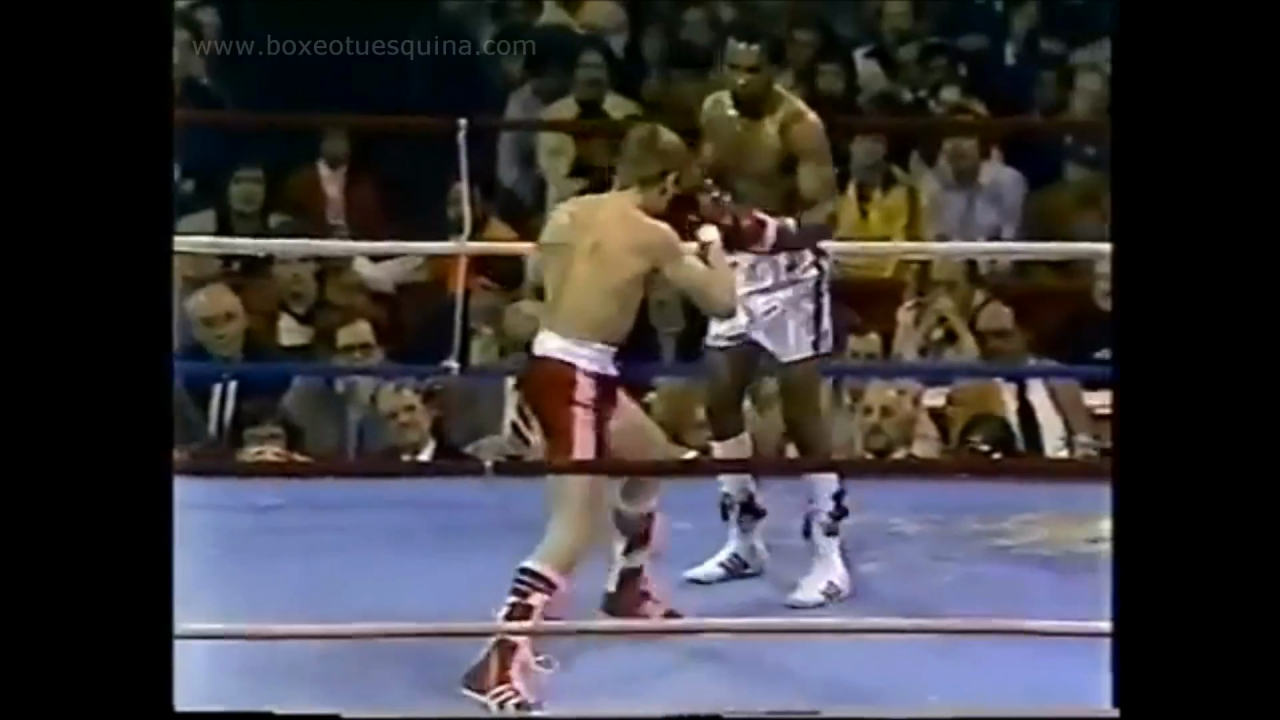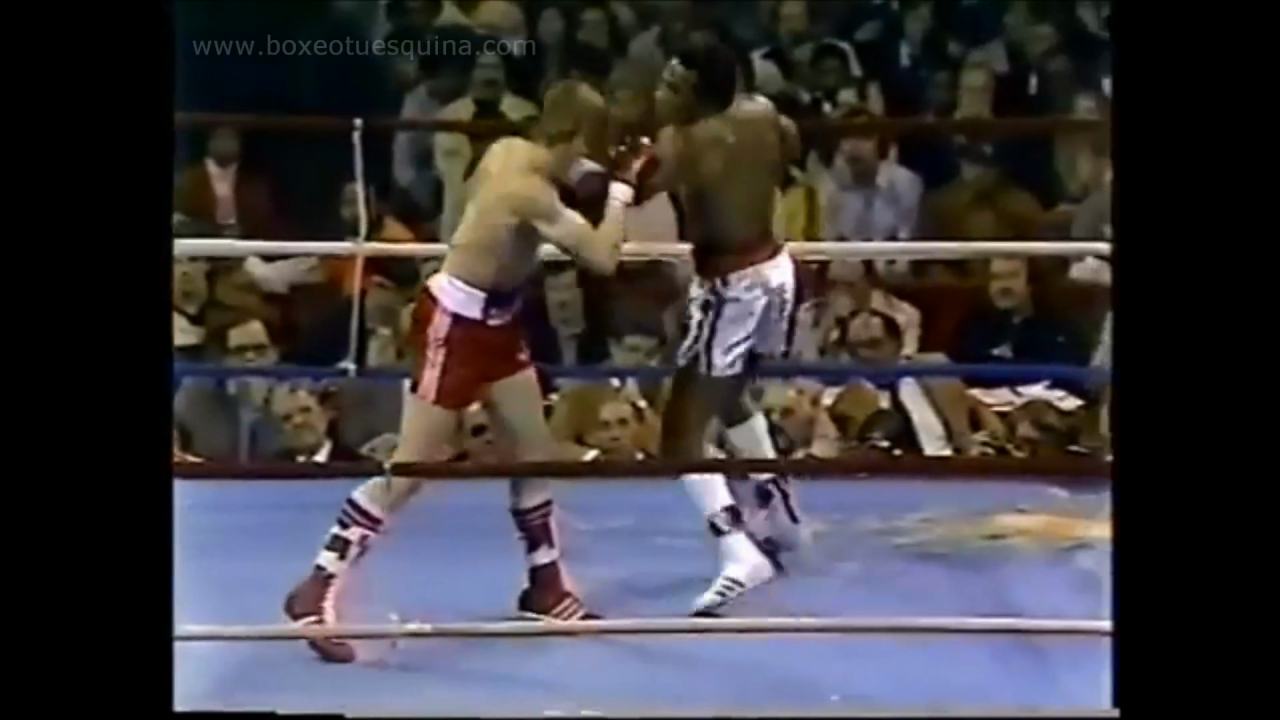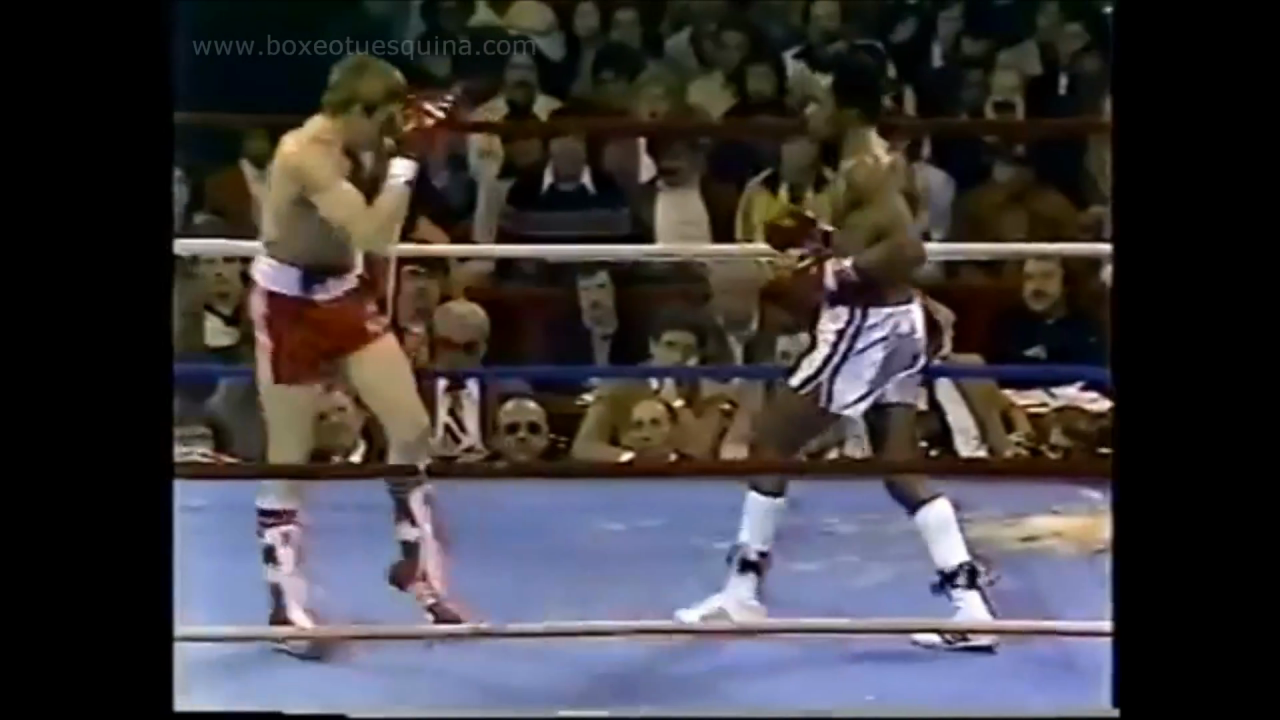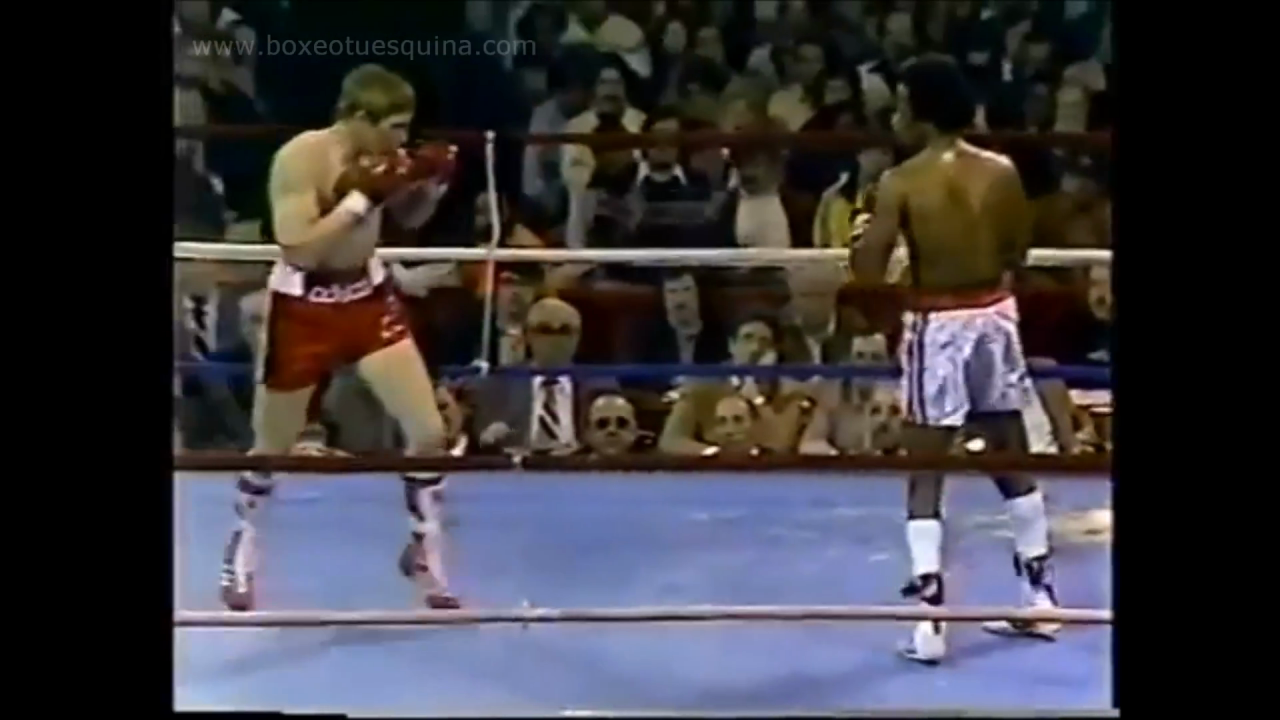
dt=0.5s
person 1, frame 1
left shoulder: (802, 125)
right shoulder: (715, 111)
left elbow: (822, 216)
right elbow: (701, 181)
left hip: (793, 273)
right hip: (740, 267)
left knee: (804, 419)
right knee: (720, 404)
left ankle: (830, 562)
right ankle: (743, 543)
person 1, frame 2
left shoulder: (687, 141)
right shoulder: (761, 113)
left elbow: (634, 189)
right elbow: (790, 147)
left hip: (734, 288)
right hip: (771, 272)
left knee: (681, 433)
right knee: (728, 399)
left ankle: (741, 556)
right ankle: (779, 511)
person 1, frame 3
left shoulder: (863, 168)
right shoulder: (875, 160)
left elbow: (908, 251)
left wrist: (835, 272)
right wrist: (822, 236)
left hip: (862, 322)
right hip: (899, 318)
left knee: (768, 448)
right knee: (906, 470)
left ankle: (742, 593)
right ankle: (970, 604)
person 1, frame 4
left shoulder: (901, 182)
right shoulder: (1002, 171)
left elbow: (867, 267)
right elbow: (1015, 255)
left wrist: (869, 231)
left hip: (938, 327)
right hip: (996, 317)
left knee: (925, 475)
right knee: (1011, 462)
left ankle: (930, 618)
right ankle: (1040, 597)
person 2, frame 1
left shoulder: (568, 215)
right shoulder: (652, 235)
left elbow: (542, 277)
right elbow: (722, 300)
right wrist: (712, 239)
left hip: (584, 367)
right hip: (576, 379)
right knee: (575, 533)
left ankle: (628, 592)
right ankle: (499, 664)
person 2, frame 2
left shoulder: (509, 151)
right shoulder: (528, 189)
right elbow: (602, 259)
left wrist: (591, 172)
right wrist: (621, 189)
left hip: (496, 320)
right hip: (454, 324)
left knee: (538, 452)
right knee: (408, 472)
left ankle: (546, 587)
right ankle: (316, 593)
person 2, frame 3
left shoulder: (351, 140)
right shoulder: (303, 156)
right elbow: (372, 234)
left wrist: (411, 145)
right wrist: (404, 160)
left hip: (348, 295)
right hip: (291, 304)
left knee: (413, 430)
right knee: (291, 459)
left ankle: (419, 568)
right ankle: (286, 600)
person 2, frame 4
left shoulder: (382, 159)
right shoulder: (299, 158)
left elbow: (409, 217)
right elbow: (300, 249)
left wrist: (430, 183)
right wrist: (360, 197)
left hip: (368, 301)
right hip: (301, 309)
left knee: (429, 432)
right knee: (273, 449)
left ankle: (425, 551)
right ankle: (242, 545)
